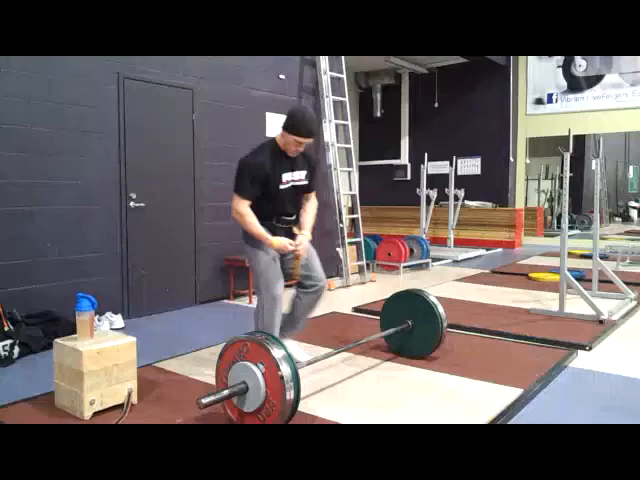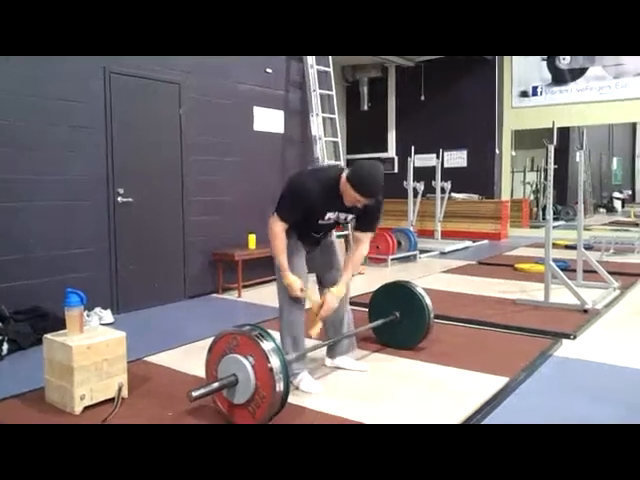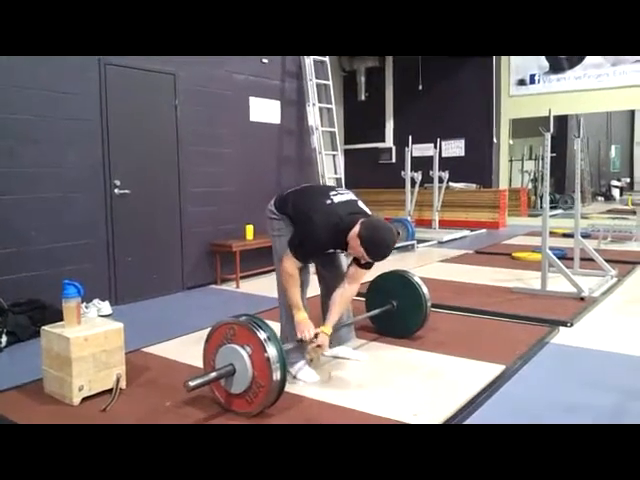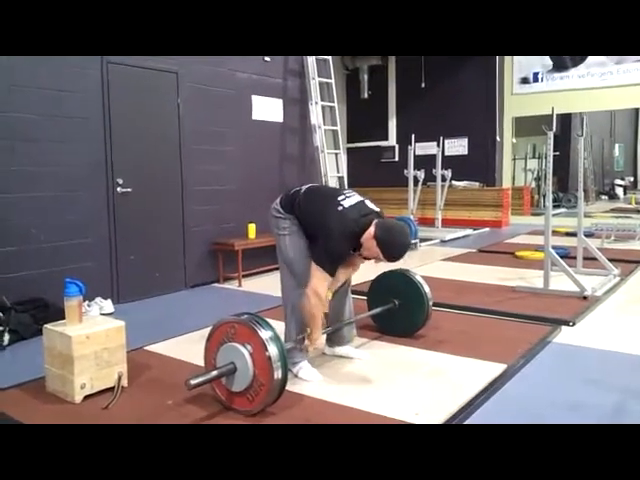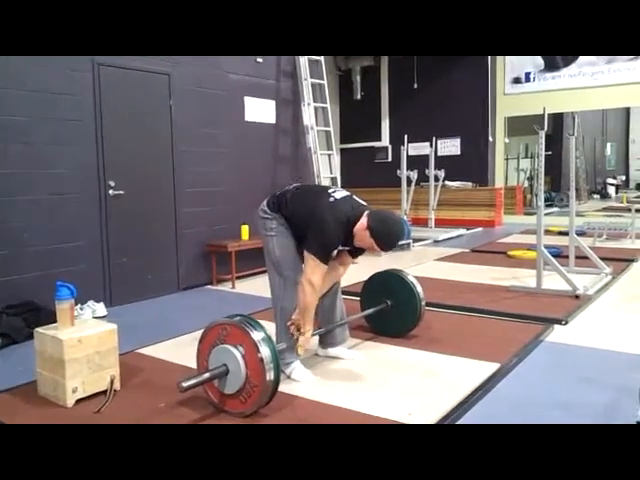
dt=1s
person 1, frame 1
left shoulder: (307, 160)
right shoulder: (256, 162)
left elbow: (310, 200)
right elbow: (239, 208)
left wrist: (305, 234)
right wrist: (269, 240)
left hip: (293, 232)
right hip: (261, 234)
left knee: (314, 281)
right knee: (272, 295)
left ankle: (288, 338)
person 1, frame 2
left shoulder: (370, 200)
right shoulder: (308, 187)
left elbow: (360, 246)
right elbow: (277, 226)
left wrist: (338, 289)
right wrist: (286, 275)
left hip: (322, 235)
right hip: (292, 233)
left knee: (336, 291)
right knee: (294, 296)
left ankle: (338, 353)
right ankle: (295, 369)
person 1, frame 3
left shoulder: (371, 237)
right shoulder: (320, 229)
left elbow: (349, 284)
right elbow: (288, 267)
left wrist: (327, 329)
right wrist: (300, 315)
right hip: (285, 217)
left knee: (336, 278)
right knee: (296, 282)
left ankle: (338, 342)
right ankle: (294, 358)
person 1, frame 4
left shoulder: (380, 227)
right shoulder: (338, 234)
left elbow: (350, 264)
right elbow: (315, 290)
left wrist: (327, 294)
right wrist: (314, 336)
left hip: (317, 212)
right hip: (289, 215)
left knee: (341, 280)
right knee: (301, 282)
left ankle: (338, 342)
right ankle: (296, 356)
person 1, frame 5
left shoulder: (363, 225)
right shoulder: (330, 226)
left elbow: (338, 267)
right elbow: (310, 281)
left wrist: (308, 306)
right wrist: (306, 328)
left hip: (305, 219)
right hip: (277, 218)
left knee: (330, 280)
right knee: (290, 282)
left ankle: (331, 343)
right ankle: (287, 358)
